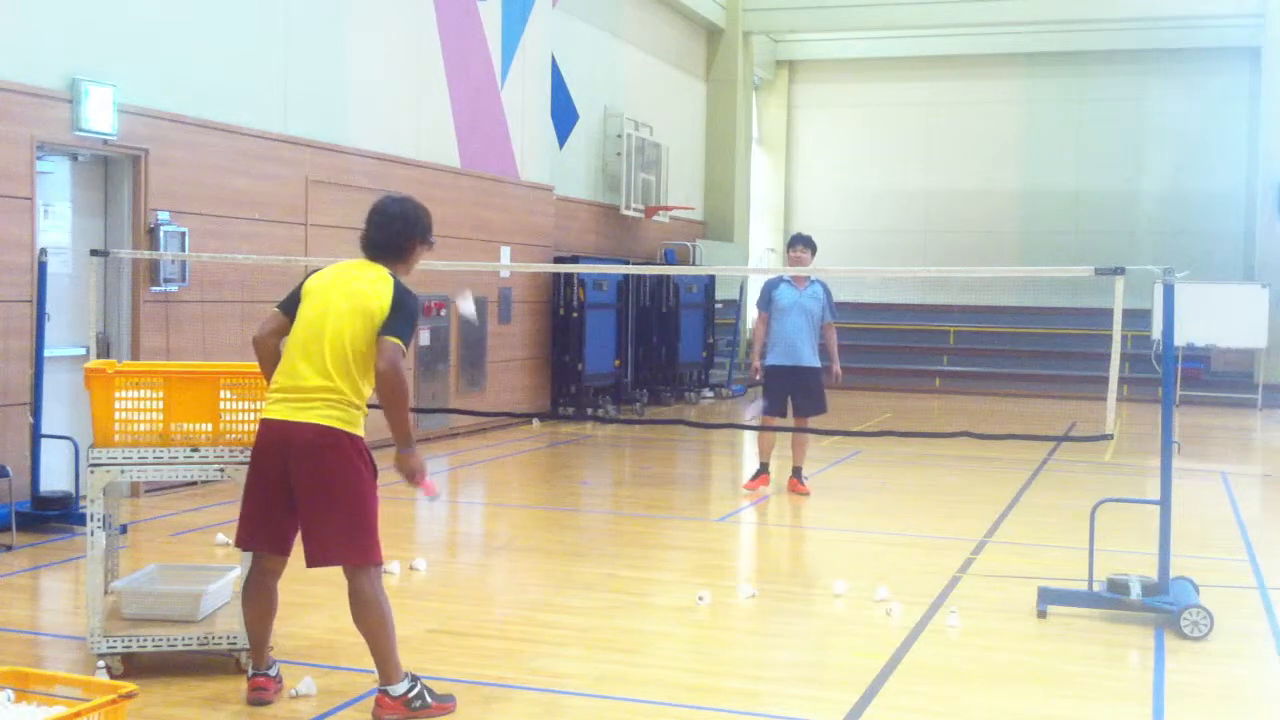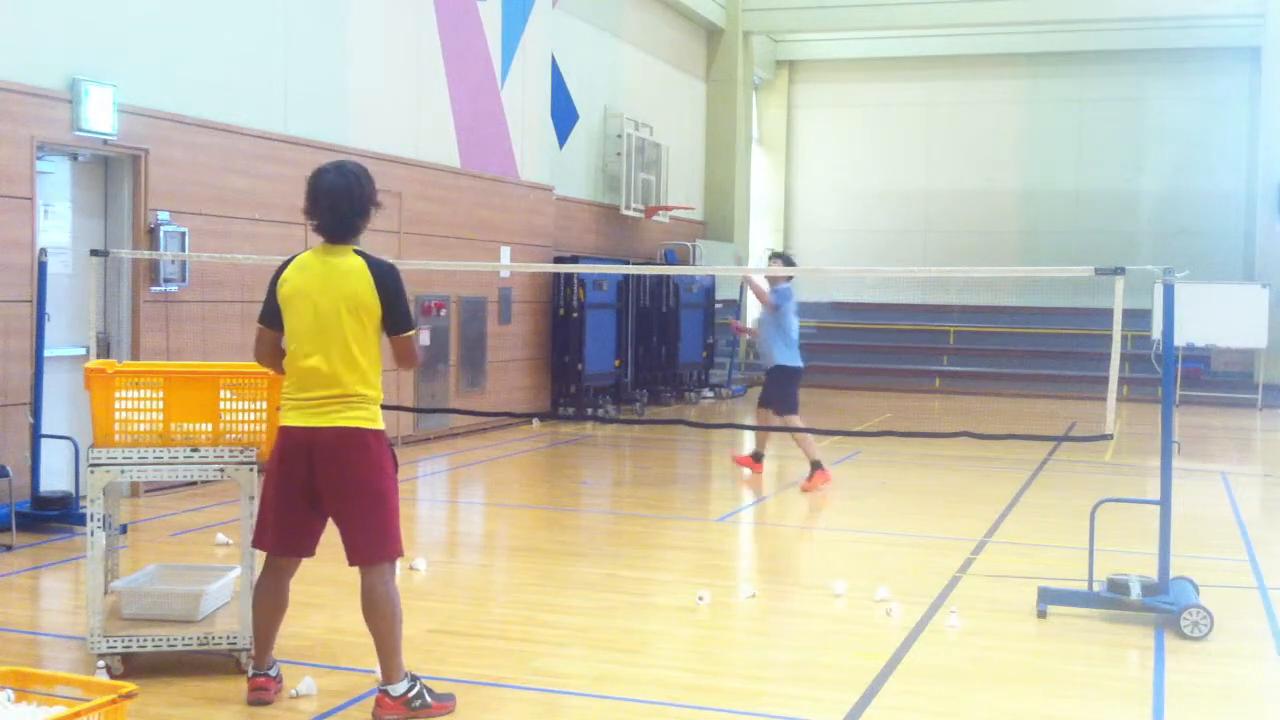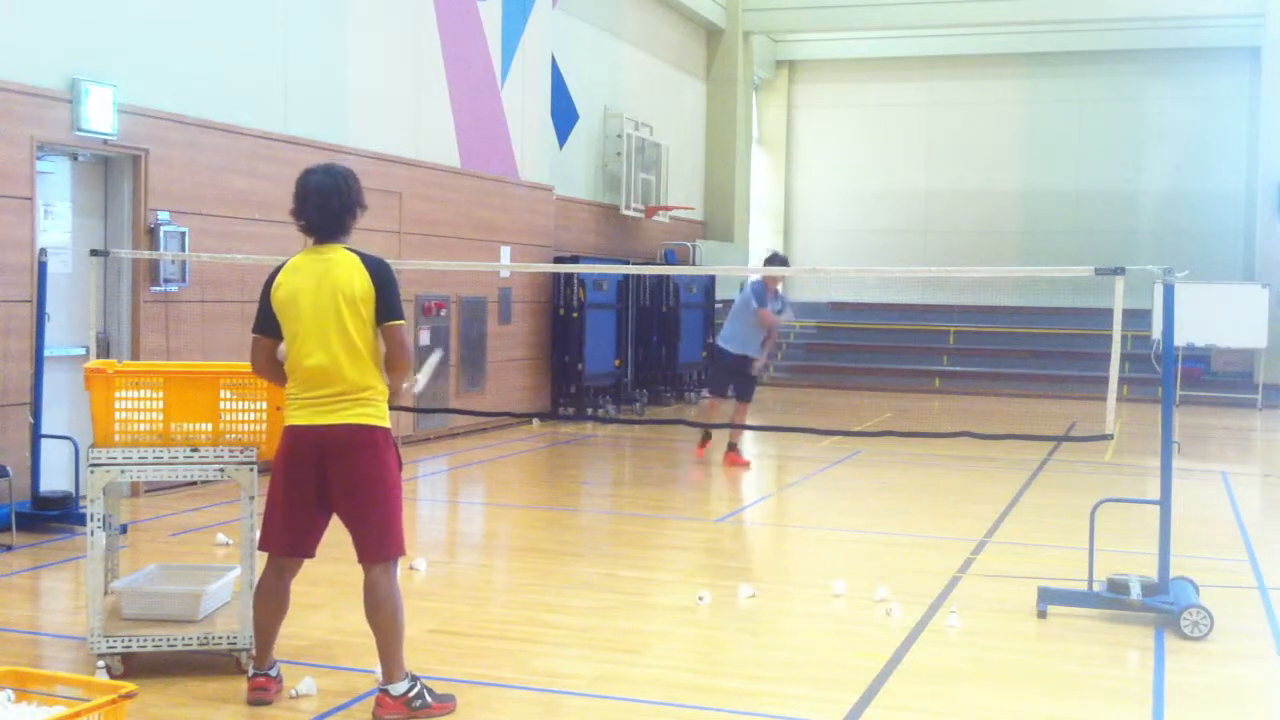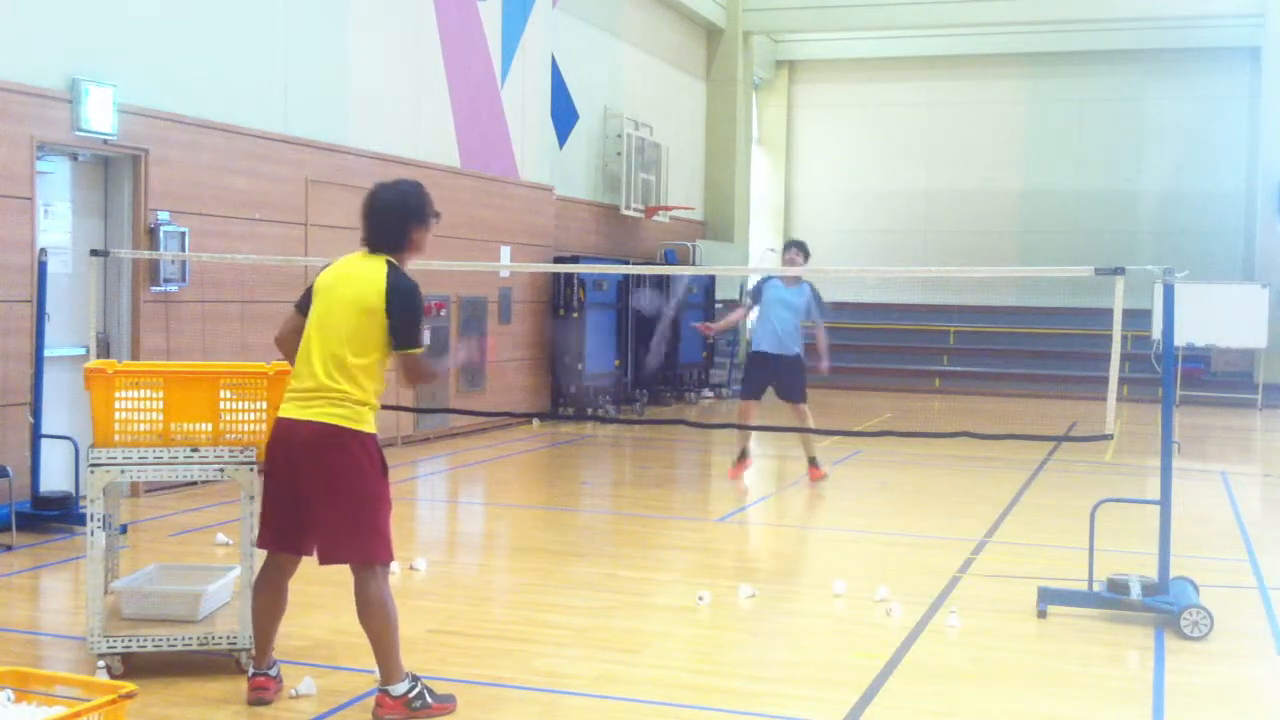
dt=1s
person 1, frame 1
left shoulder: (321, 277)
right shoulder: (399, 297)
left elbow: (264, 340)
right elbow: (387, 369)
right wrist: (406, 446)
left hip: (276, 426)
right hip: (332, 434)
left knee: (266, 559)
right knee: (362, 568)
left ankle: (260, 673)
person 1, frame 2
left shoulder: (288, 272)
right shoulder: (378, 274)
left elbow: (265, 352)
right elbow: (410, 358)
left hip: (295, 431)
right hip: (355, 433)
left knee: (279, 560)
right knee: (377, 565)
left ankle: (261, 672)
person 1, frame 3
left shoulder: (280, 278)
right shoulder: (371, 270)
left elbow: (262, 363)
right elbow: (400, 355)
right wrist: (391, 387)
left hip: (301, 432)
right hip: (361, 430)
left knee: (282, 561)
right knee: (380, 564)
left ankle: (261, 672)
person 1, frame 4
left shoulder: (334, 271)
right shoulder: (400, 286)
left elbow: (285, 340)
right elbow: (415, 372)
right wrist: (452, 363)
left hip: (290, 425)
right hip: (342, 433)
left knee: (280, 558)
right knee: (370, 566)
left ankle: (262, 672)
person 2, frame 1
left shoulder: (821, 290)
right shoulder: (773, 286)
left elbow: (828, 328)
right elbow: (762, 323)
left wrist: (835, 361)
right wrist: (756, 356)
left hip: (808, 365)
right hip: (776, 364)
left knee: (802, 421)
right knee: (769, 418)
left ankle: (796, 476)
right ankle: (763, 471)
person 2, frame 2
left shoulder: (783, 292)
right shoulder: (774, 293)
left elbow: (765, 299)
left wrist: (746, 275)
right wrist: (746, 330)
left hip: (786, 366)
right hip: (776, 365)
left knee: (789, 419)
right knee: (763, 411)
left ankle: (818, 469)
right ankle: (756, 458)
person 2, frame 3
left shoulder: (779, 301)
right shoulder: (754, 288)
left elbow: (771, 334)
right elbow: (768, 321)
left wrist: (762, 358)
right wrist: (781, 318)
left hip: (752, 357)
right hip: (727, 350)
left knee: (743, 405)
right knee: (715, 399)
left ankle: (732, 450)
right ankle: (706, 436)
person 2, frame 4
left shoulder: (809, 291)
right shoulder: (766, 284)
left elbow: (819, 326)
right elbow: (744, 310)
left wrist: (824, 357)
right wrist: (717, 327)
left hip: (791, 356)
right hip: (760, 353)
left knee: (801, 408)
right knee: (746, 405)
left ankle: (813, 463)
right ankle: (743, 456)
